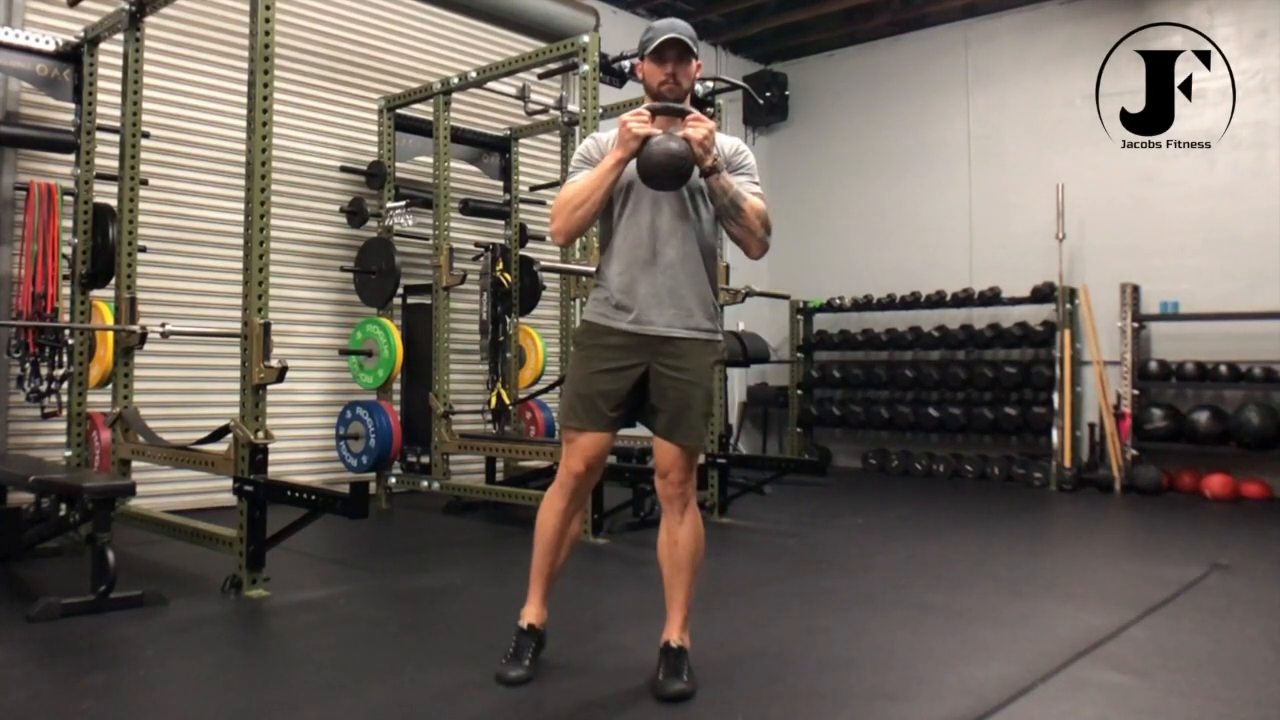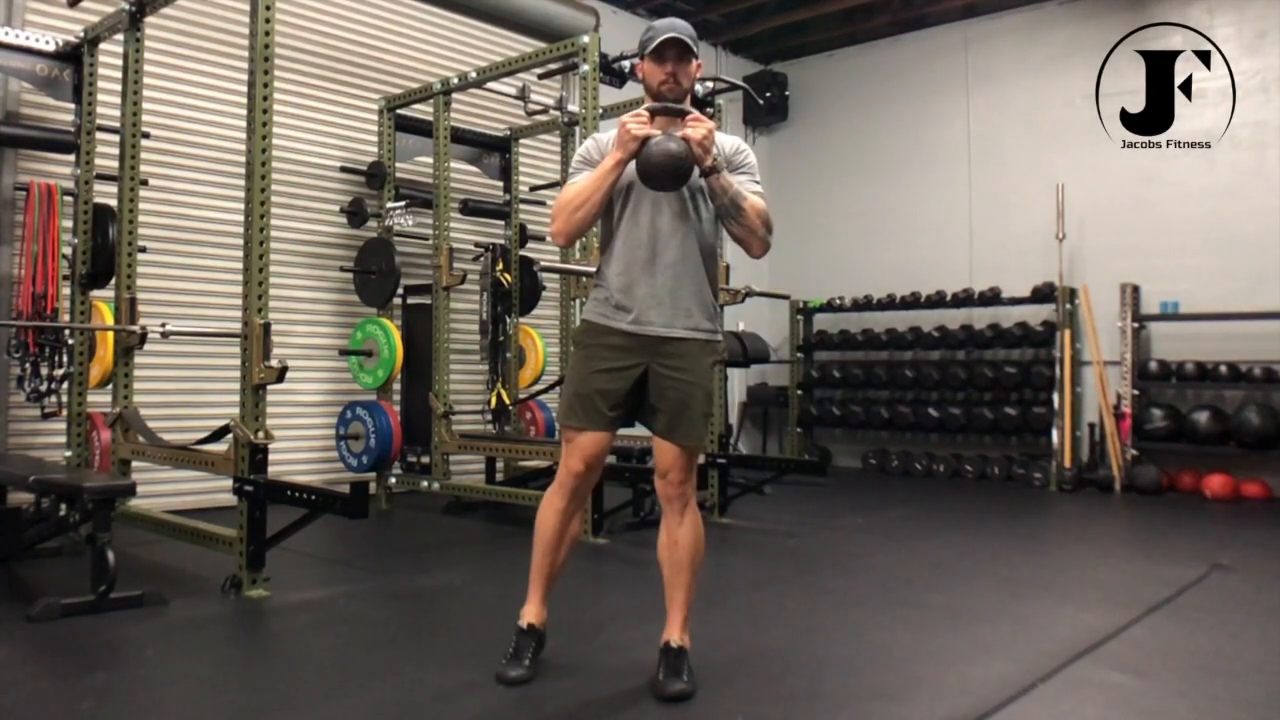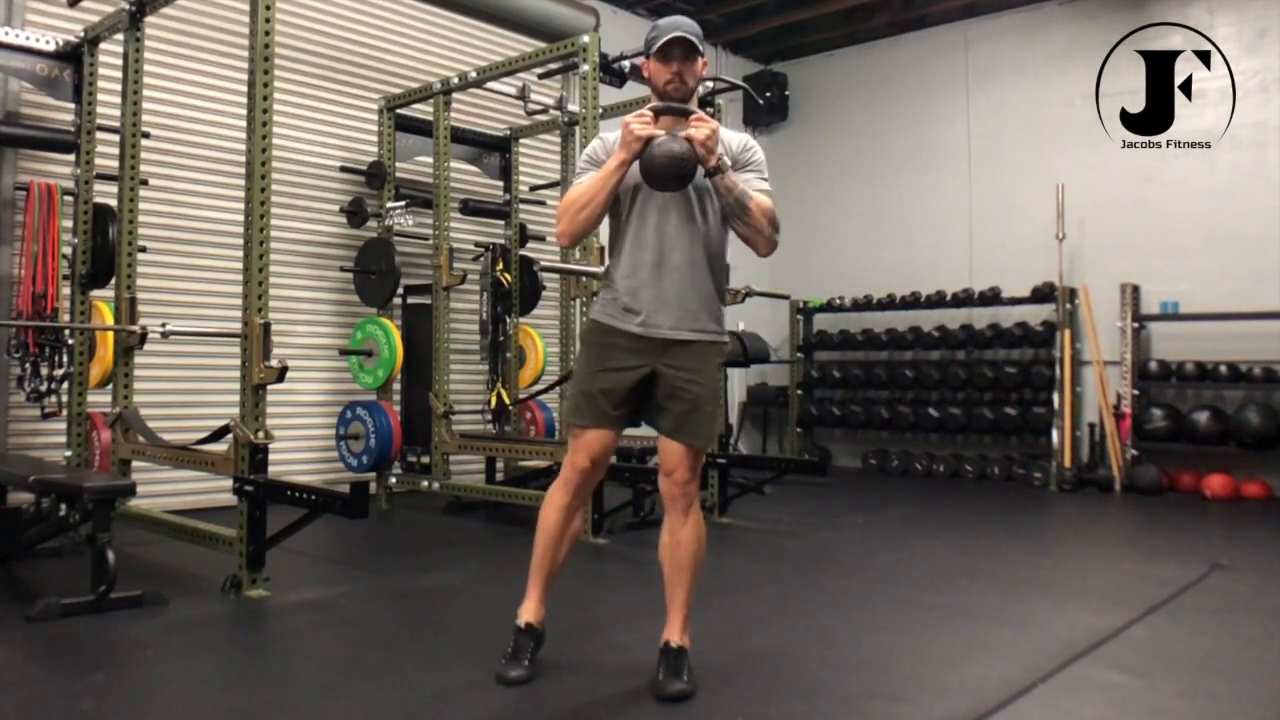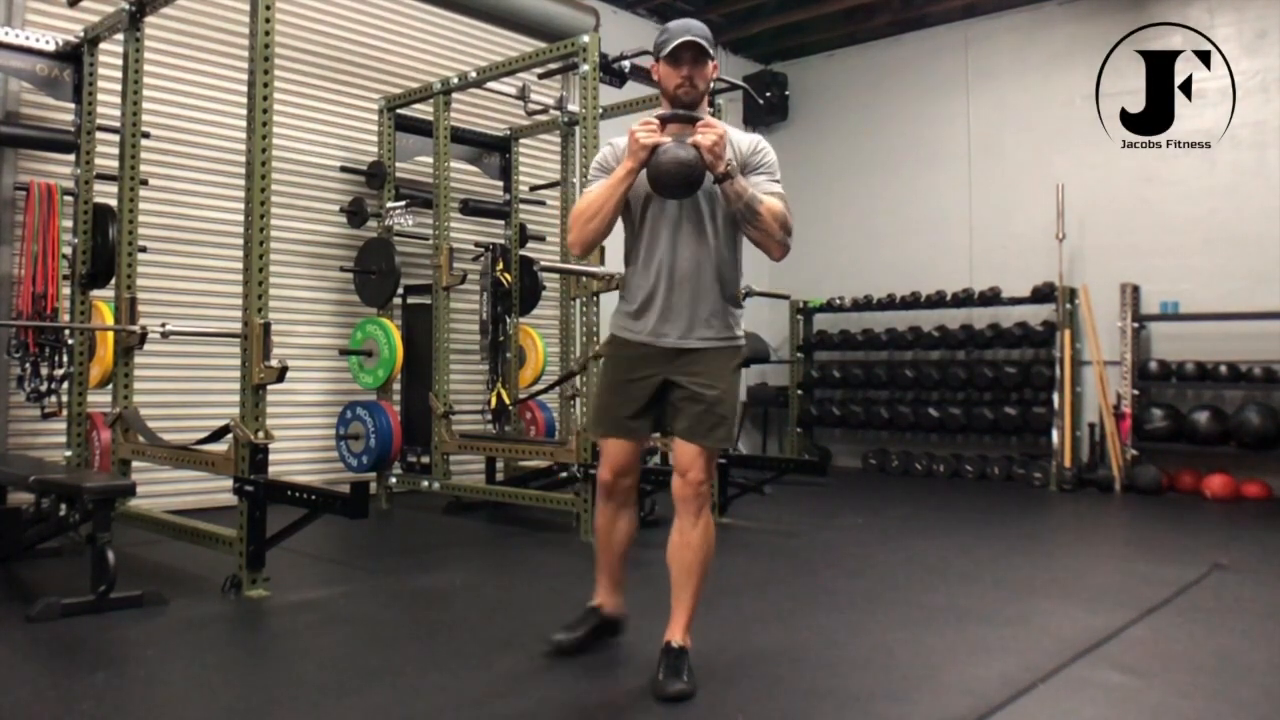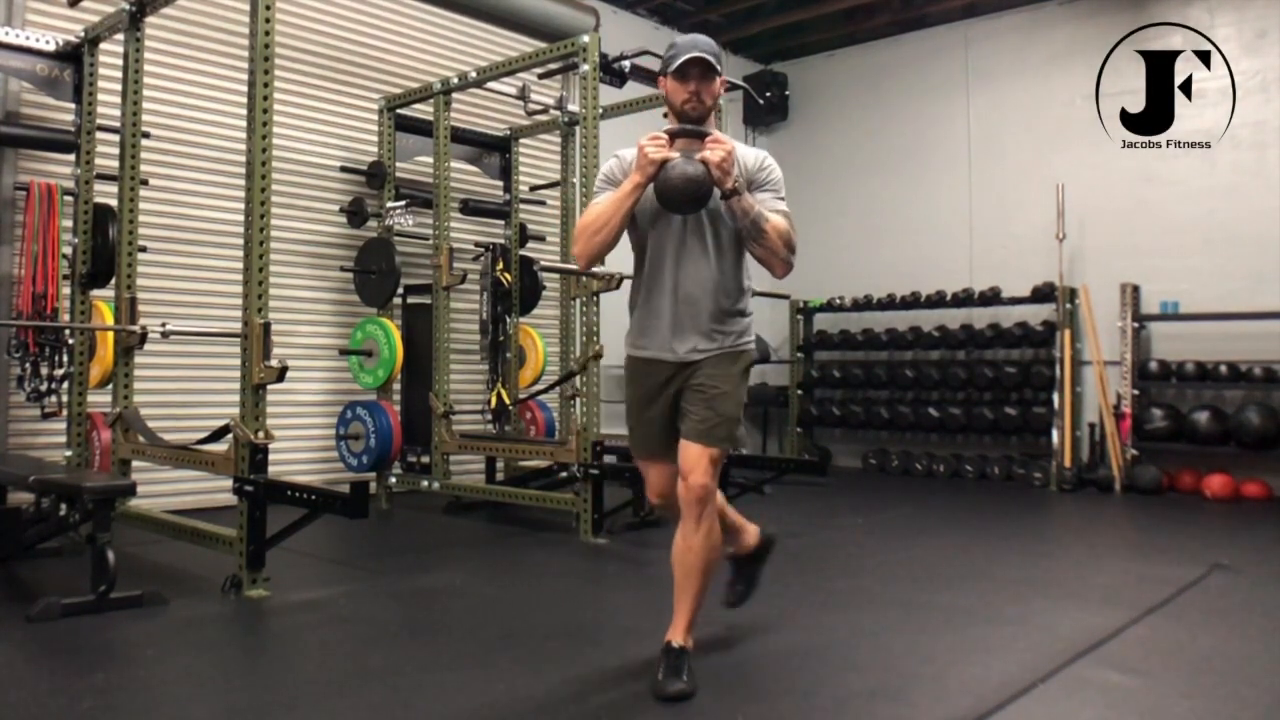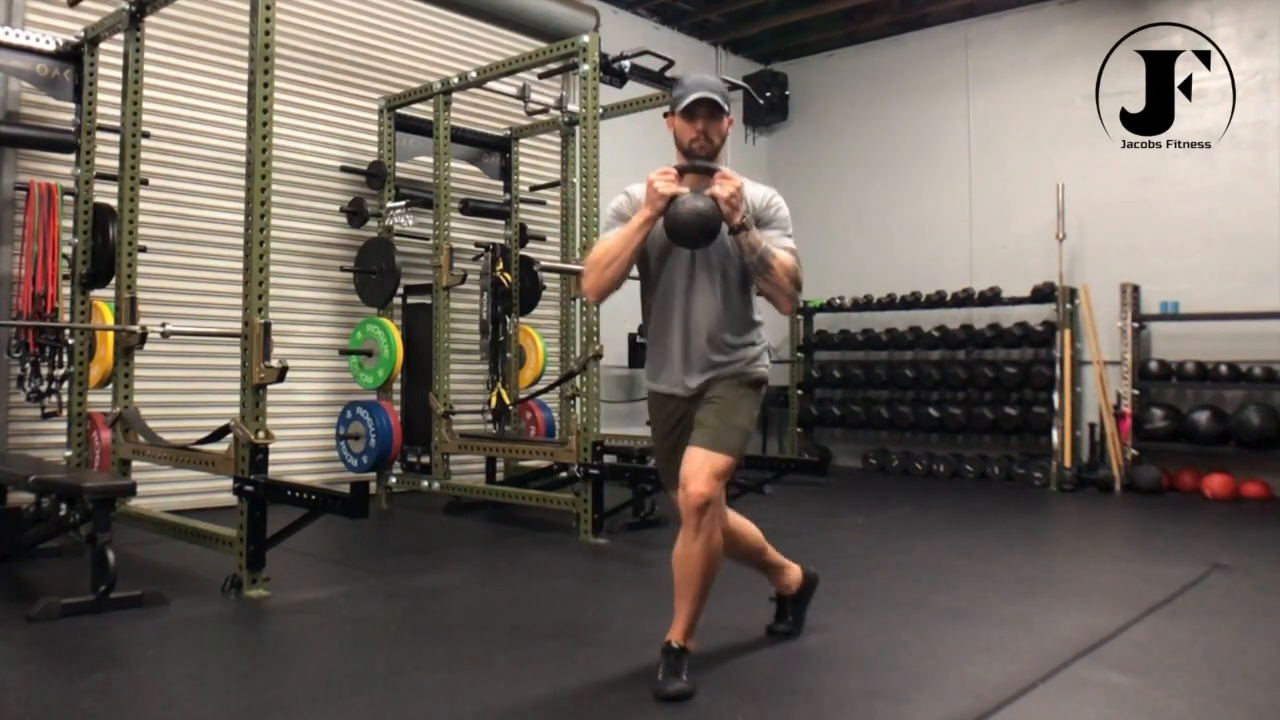
dt=0.2s
person 1, frame 1
left shoulder: (729, 150)
right shoulder: (604, 143)
left elbow: (758, 242)
right elbow: (562, 229)
left wrist: (709, 165)
right wrist: (621, 154)
left hip: (688, 338)
right hip: (609, 330)
left knee: (677, 487)
right knee: (576, 472)
left ankle: (676, 641)
right ankle: (532, 622)
person 1, frame 2
left shoulder: (729, 149)
right shoulder: (604, 144)
left elbow: (758, 241)
right elbow: (562, 229)
left wrist: (708, 164)
right wrist: (620, 156)
left hip: (687, 339)
right hip: (608, 330)
left knee: (676, 486)
right knee: (575, 472)
left ankle: (676, 641)
right ankle: (532, 622)
person 1, frame 3
left shoulder: (737, 148)
right shoulder: (610, 144)
left elbow: (766, 239)
right elbow: (568, 232)
left wrist: (714, 164)
right wrist: (624, 157)
left hip: (693, 341)
right hip: (616, 330)
left knee: (680, 488)
right knee: (579, 470)
left ankle: (675, 642)
right ankle: (529, 622)
person 1, frame 4
left shoulder: (748, 149)
right shoulder: (621, 149)
left elbow: (778, 244)
right elbow: (578, 242)
left wrist: (724, 170)
right wrist: (632, 164)
left hip: (708, 345)
right hip: (635, 338)
left knee: (691, 487)
right knee: (613, 477)
left ankle: (676, 642)
right ankle: (606, 605)
person 1, frame 5
left shoulder: (753, 165)
right shoulder: (626, 163)
left elbow: (782, 261)
right elbow: (583, 253)
left wrist: (729, 187)
right wrist: (639, 177)
left hip: (718, 350)
right hip: (650, 350)
left knee: (695, 487)
right knee: (665, 493)
left ankle: (677, 643)
right ankle: (746, 541)
person 1, frame 6
left shoulder: (760, 202)
right shoulder: (634, 200)
left elbow: (789, 298)
right elbow: (593, 288)
left wrist: (737, 222)
right wrist: (649, 214)
left hip: (731, 374)
right hip: (669, 381)
left knee: (697, 493)
right knee: (699, 518)
left ankle: (677, 645)
right ankle: (792, 579)
